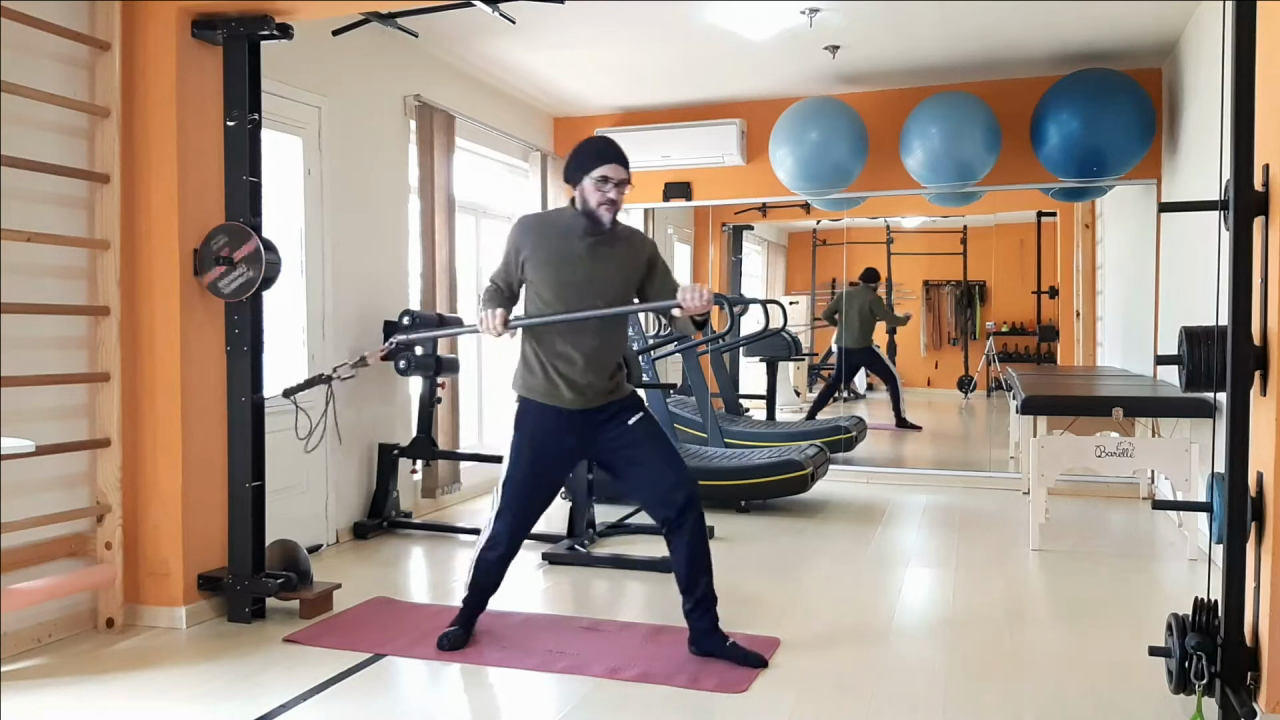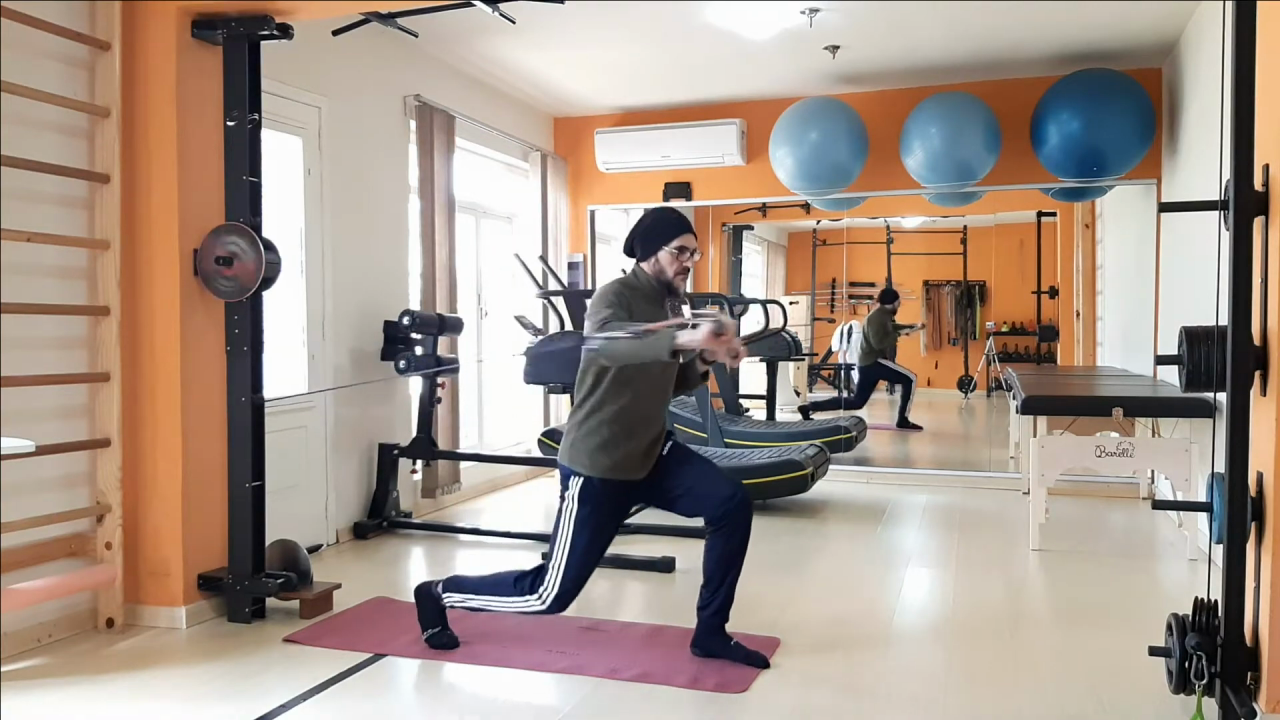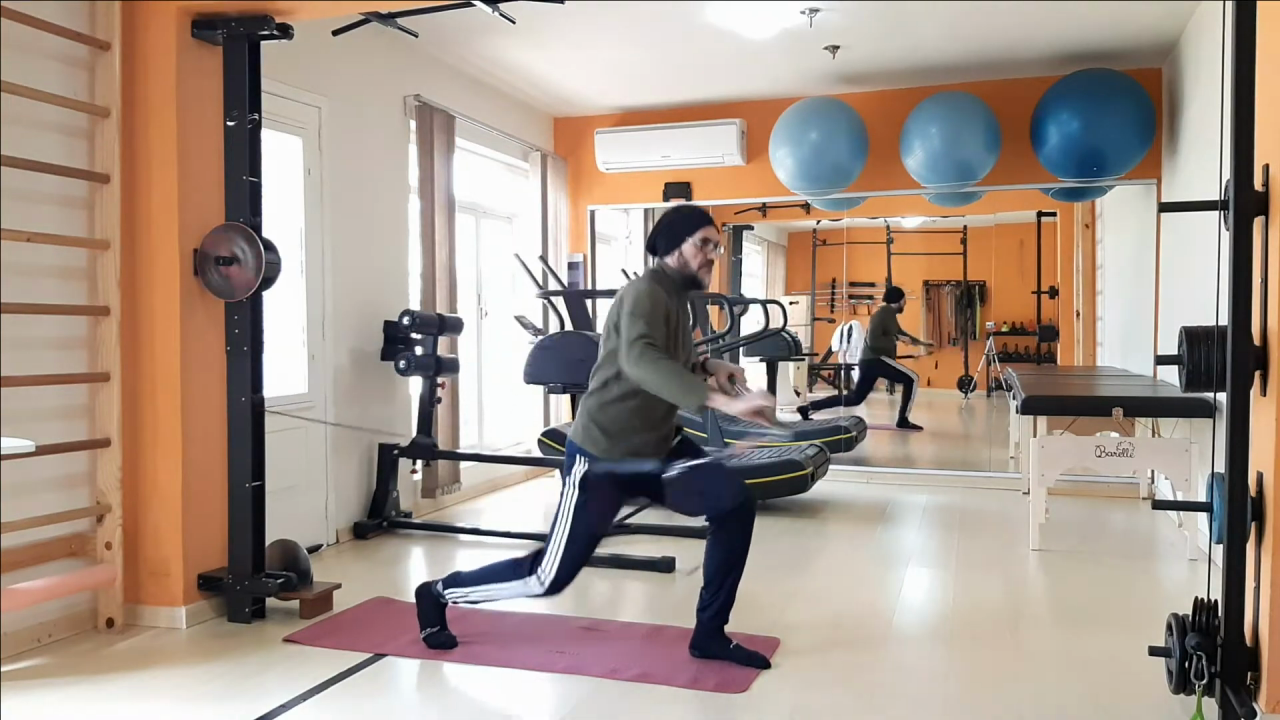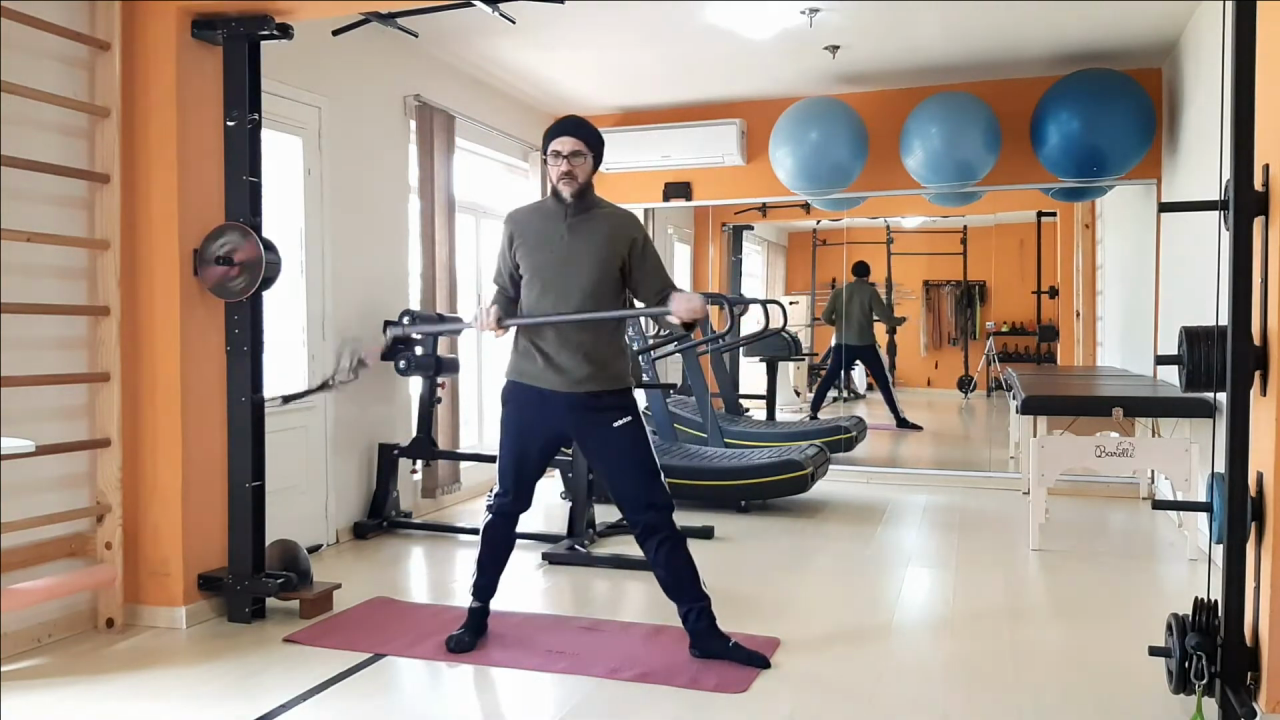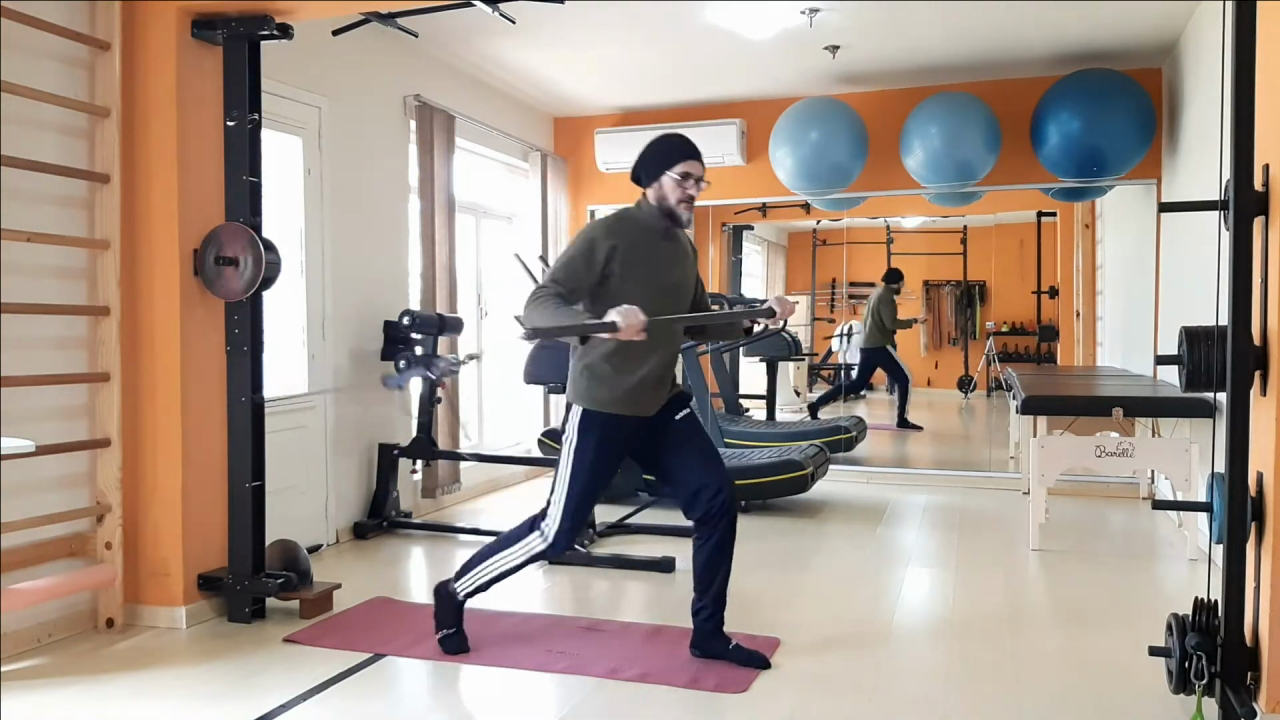
dt=1s
person 1, frame 1
left shoulder: (637, 248)
right shoulder: (531, 232)
left elbow: (675, 316)
right elbow: (500, 287)
left wrist: (692, 310)
right wrist: (493, 311)
left hip: (612, 405)
right hip: (545, 408)
left knee: (681, 504)
right knee: (510, 522)
left ankle: (705, 633)
right ankle: (469, 613)
person 1, frame 2
left shoulder: (663, 305)
right shoulder: (617, 297)
right elbow: (602, 341)
left wrist: (705, 361)
right wrist: (683, 340)
left hip: (652, 453)
right hip: (596, 466)
left knee: (732, 504)
right knee: (551, 593)
left ankle: (711, 633)
right ankle: (438, 594)
person 1, frame 3
left shoulder: (678, 297)
right shoulder: (645, 295)
right elbow: (638, 360)
left wrist: (710, 372)
right wrist: (722, 399)
left hip: (659, 445)
right hip: (603, 452)
left knee: (735, 504)
right knee: (548, 577)
left ankle: (710, 636)
right ankle: (438, 593)
person 1, frame 4
left shoulder: (623, 227)
right shoulder: (520, 224)
left elbow: (660, 297)
right elbow: (504, 291)
left wrist: (685, 306)
right wrist: (492, 313)
left hip: (605, 395)
right hip: (531, 392)
left knee: (651, 513)
right knee: (505, 505)
left ankle: (704, 632)
right ankle: (478, 612)
person 1, frame 5
left shoulder: (682, 248)
right shoulder: (607, 235)
left elbow: (697, 323)
right elbow: (539, 306)
right wrist: (604, 319)
left hip: (662, 404)
right hip: (601, 409)
left knee: (717, 502)
right knee: (556, 531)
left ankle: (709, 634)
right ankle: (454, 594)
